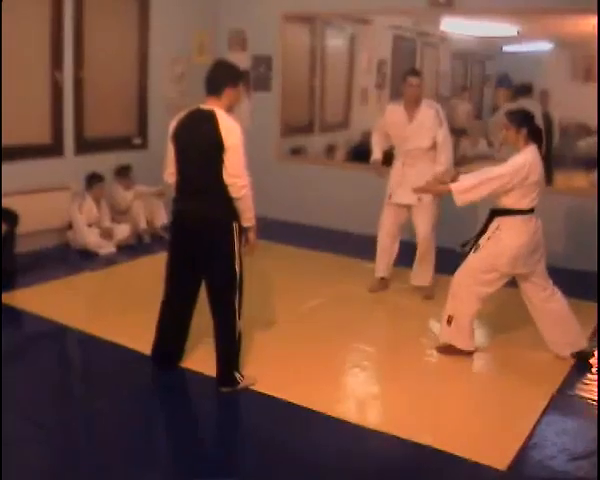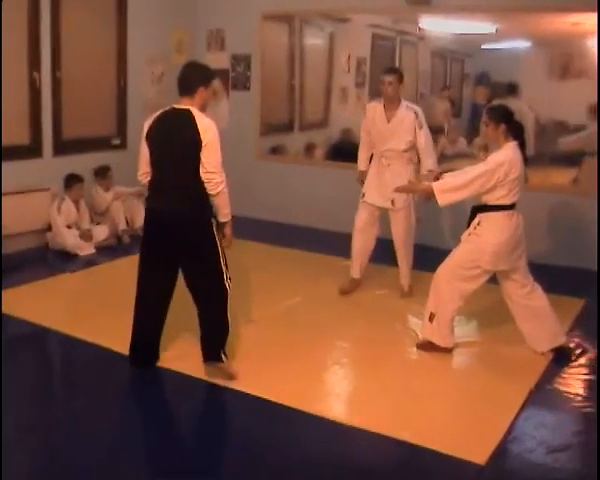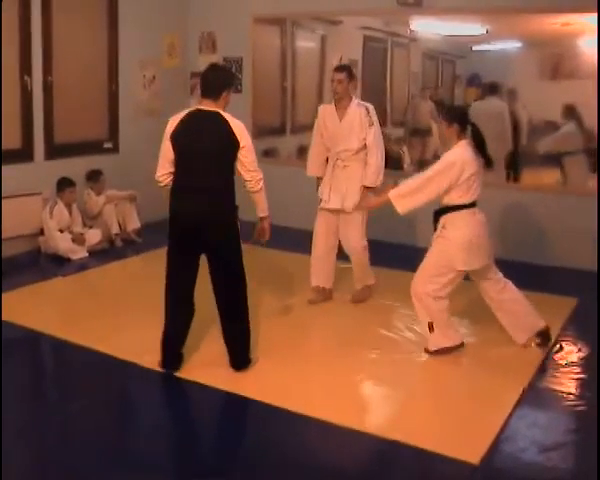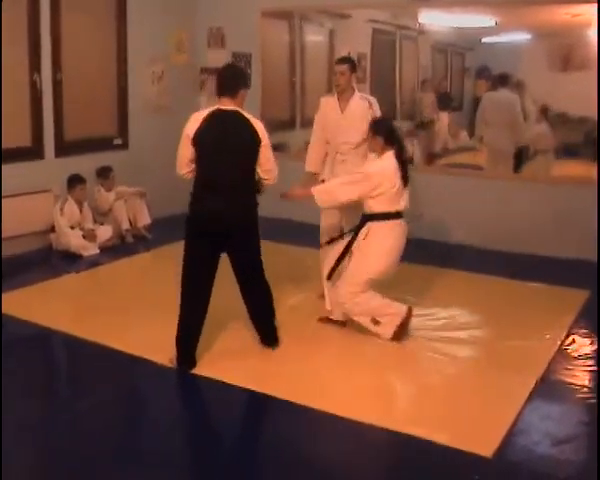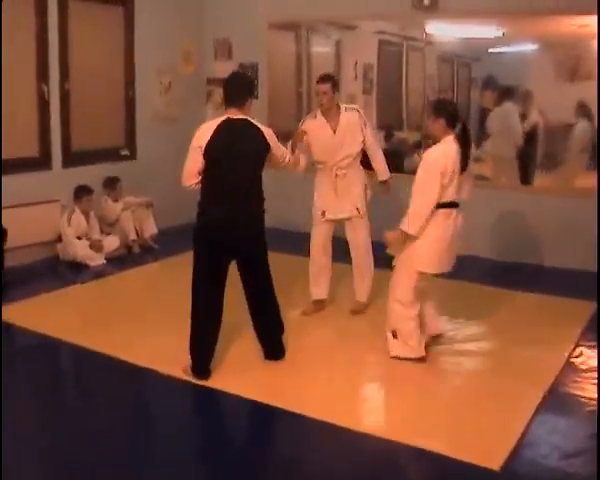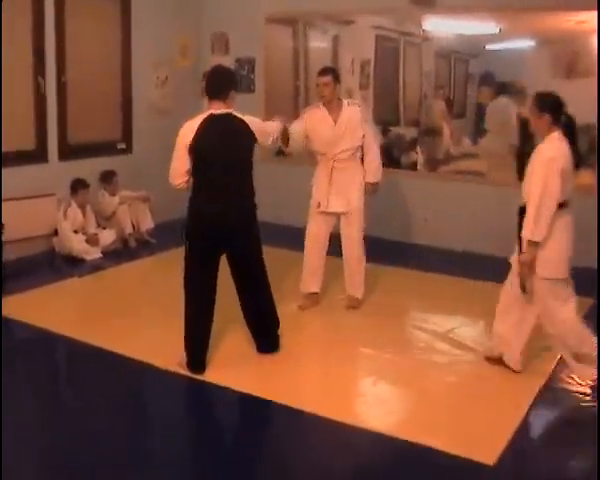
dt=0.5s
person 1, frame 1
left shoulder: (180, 122)
right shoulder: (228, 126)
left elbow: (171, 174)
right elbow: (238, 183)
right wrist: (249, 223)
left hip: (184, 214)
right hip: (217, 219)
left knee: (179, 288)
right knee: (225, 295)
left ankle: (165, 355)
right ankle: (228, 374)
person 1, frame 2
left shoulder: (154, 123)
right shoulder: (205, 126)
left elbow: (144, 174)
right elbow: (214, 180)
right wrist: (225, 220)
left hip: (159, 212)
right hip: (193, 214)
left knee: (153, 285)
right knee: (211, 285)
left ankle: (142, 354)
right ankle: (214, 355)
person 1, frame 3
left shoulder: (177, 123)
right shoulder: (234, 129)
left elbow: (163, 174)
right elbow: (253, 178)
right wrist: (263, 216)
left hip: (183, 213)
right hip: (219, 215)
left knee: (179, 285)
right knee: (230, 286)
left ankle: (170, 356)
right ankle: (239, 356)
person 1, frame 4
left shoulder: (196, 122)
right shoulder: (254, 127)
left elbow: (184, 169)
right elbow: (269, 176)
left hip: (204, 210)
right hip: (241, 211)
left knee: (195, 282)
right knee: (251, 274)
left ankle: (185, 355)
right ankle: (268, 334)
person 1, frame 5
left shoulder: (207, 131)
right shoulder: (263, 134)
left elbow: (190, 180)
right elbow: (284, 159)
right wrist: (294, 144)
left hip: (212, 219)
right hip: (248, 220)
left knee: (207, 290)
right knee: (259, 284)
left ankle: (200, 363)
right ankle: (273, 347)
person 1, frame 6
left shoulder: (191, 129)
right shoulder: (249, 125)
left elbow: (178, 179)
right elbow: (273, 132)
right wrist: (278, 123)
left hip: (204, 216)
right hip: (241, 214)
left knee: (199, 287)
right knee: (252, 277)
left ankle: (196, 359)
right ankle: (268, 340)
person 2, frame 1
left shoulder: (523, 163)
right shoulder: (530, 157)
left elbow: (486, 181)
right elbow: (491, 176)
left wrist: (442, 188)
right wrist: (455, 181)
left hip: (509, 233)
right hip: (527, 230)
left knee: (466, 282)
right knee: (541, 290)
left ankle: (458, 342)
right ankle: (572, 344)
person 2, frame 2
left shoulder: (503, 159)
right shoulder: (511, 153)
left elbow: (469, 182)
right elbow: (473, 173)
left wrist: (424, 188)
right wrist: (436, 179)
left hip: (491, 229)
right hip: (508, 226)
left knee: (447, 278)
right knee: (521, 286)
left ankle: (438, 338)
right ankle: (551, 340)
person 2, frame 3
left shoulder: (455, 158)
right shoulder: (468, 153)
left elbow: (425, 184)
right elbow: (431, 180)
left wrist: (381, 199)
right wrist: (398, 188)
left hip: (456, 228)
right hip: (471, 223)
left knee: (425, 288)
right knee: (492, 282)
left ankle: (445, 339)
right ankle: (533, 328)
person 2, frame 4
left shoulder: (379, 170)
right shoulder: (392, 162)
left elbow: (342, 188)
right elbow: (354, 182)
left wrist: (304, 192)
left hip: (381, 234)
right hip: (382, 229)
left knee: (350, 292)
right knee: (334, 261)
left ankle: (397, 316)
right ankle: (339, 314)
person 2, frame 5
left shoulder: (436, 154)
right shoulder: (458, 149)
left elbow: (424, 200)
left wrist: (402, 232)
left hip: (433, 224)
right hip: (449, 219)
left knee: (404, 290)
right knee: (413, 284)
left ankle: (408, 347)
right ankle: (429, 328)
person 2, frame 6
left shoulder: (548, 152)
right shoulder: (558, 145)
left elbow: (542, 204)
left wrist: (530, 246)
left hip: (548, 236)
right hip: (554, 230)
left knee: (553, 309)
right knee: (517, 294)
right ankle: (508, 353)
person 3, frame 1
left shoulder: (434, 111)
right shoulder: (392, 111)
left elbow: (445, 146)
right elbow: (379, 133)
left wrist: (442, 177)
right wrist: (377, 155)
left hip: (426, 173)
right hip: (400, 173)
left knee: (424, 233)
right knee: (387, 227)
left ankle: (424, 281)
right ankle: (382, 275)
person 3, frame 2
left shoulder: (413, 113)
right shoulder: (372, 109)
left elbow: (426, 148)
right wrist: (362, 168)
left hip: (401, 174)
right hip: (376, 173)
left knee: (403, 233)
right knee: (362, 225)
left ankle: (405, 281)
right ankle: (355, 277)
person 3, frame 3
left shoulder: (365, 111)
right shoulder: (324, 111)
left elbow: (376, 148)
left wrist: (370, 183)
right wrist: (316, 175)
left hip: (356, 176)
right hip: (332, 177)
left knee: (353, 237)
right knee: (322, 234)
left ankle: (364, 283)
right ankle: (323, 287)
person 3, frame 4
left shoulder: (368, 104)
right shoulder: (325, 104)
right elbow: (318, 139)
right wrist: (312, 170)
left hip: (357, 170)
right hip: (332, 170)
right knee: (328, 229)
person 3, frame 5
left shoulder: (355, 115)
right shoulder: (309, 123)
left elbow: (372, 147)
right elbow: (298, 162)
left wrist: (383, 177)
left hip: (352, 181)
right hip: (325, 184)
left knee: (361, 243)
right knee: (319, 243)
left ankle: (362, 296)
right ankle: (319, 297)
person 3, frame 6
left shoulder: (356, 111)
right shoulder: (311, 114)
left elbow: (370, 146)
right elbow: (293, 135)
left wrist: (371, 178)
right wrist: (285, 135)
left hip: (351, 177)
right hip: (324, 178)
left knee: (352, 238)
right knee: (315, 236)
left ankle: (355, 292)
right ankle: (311, 291)
